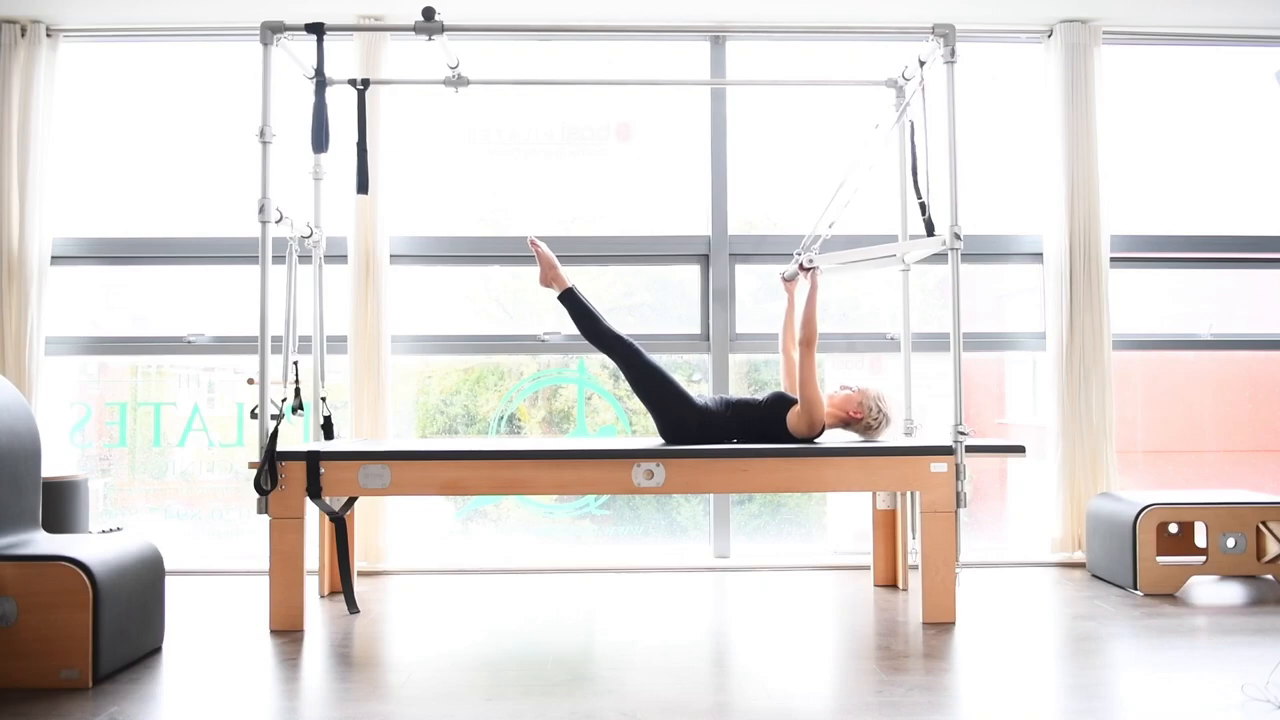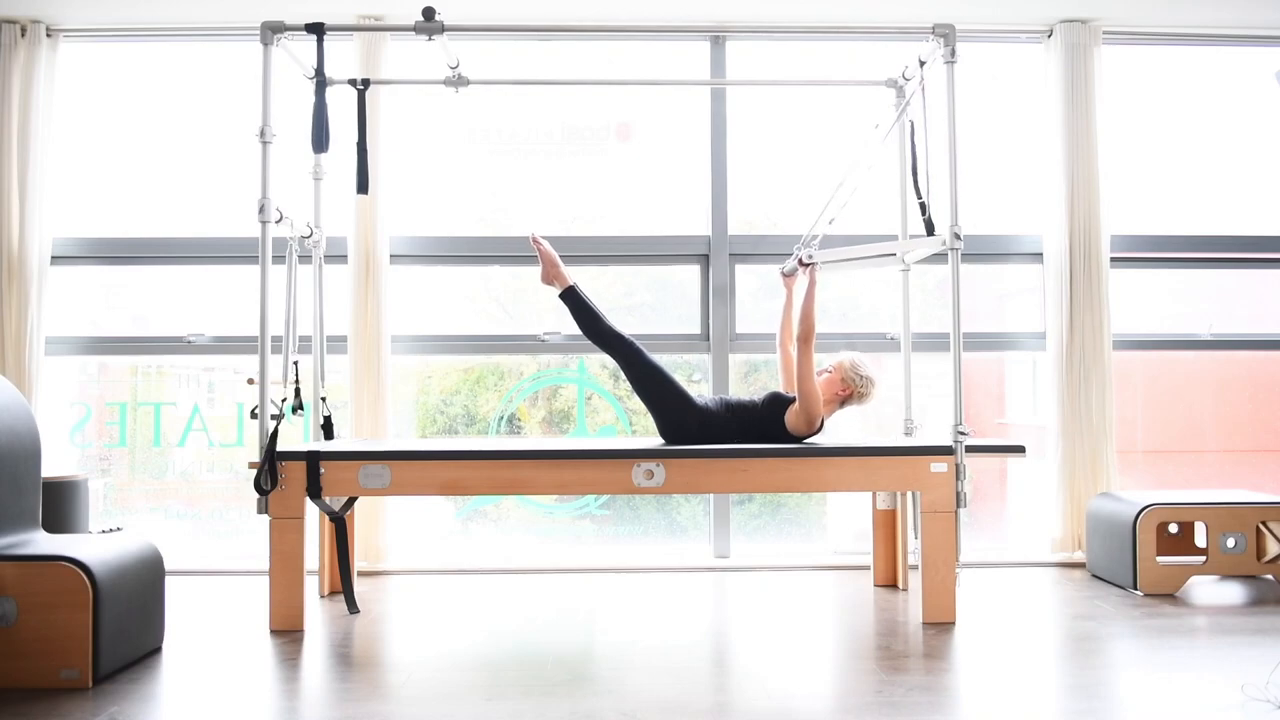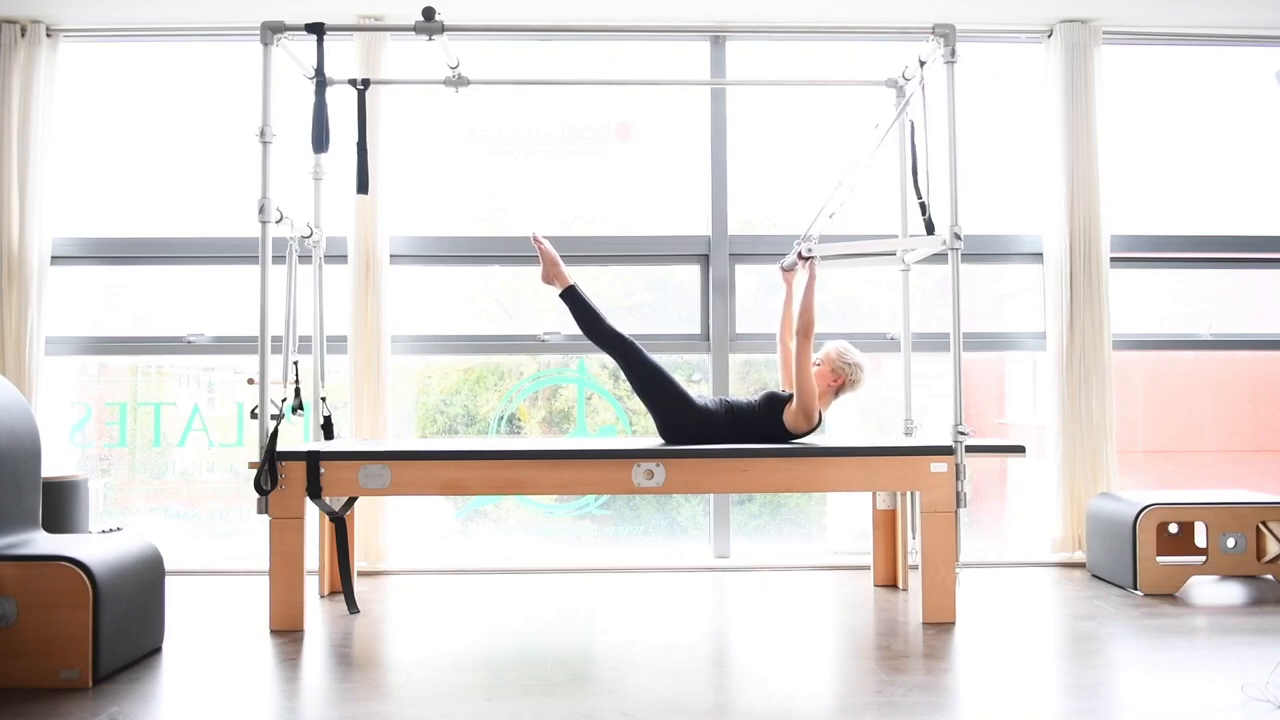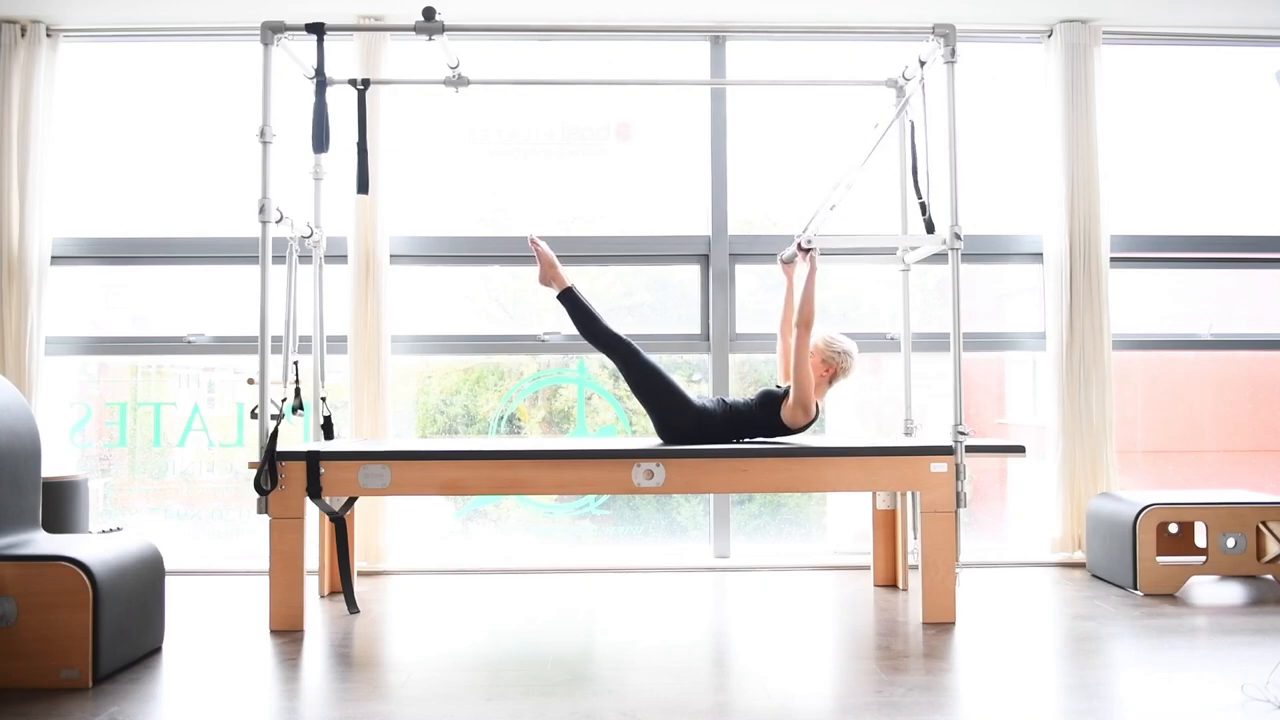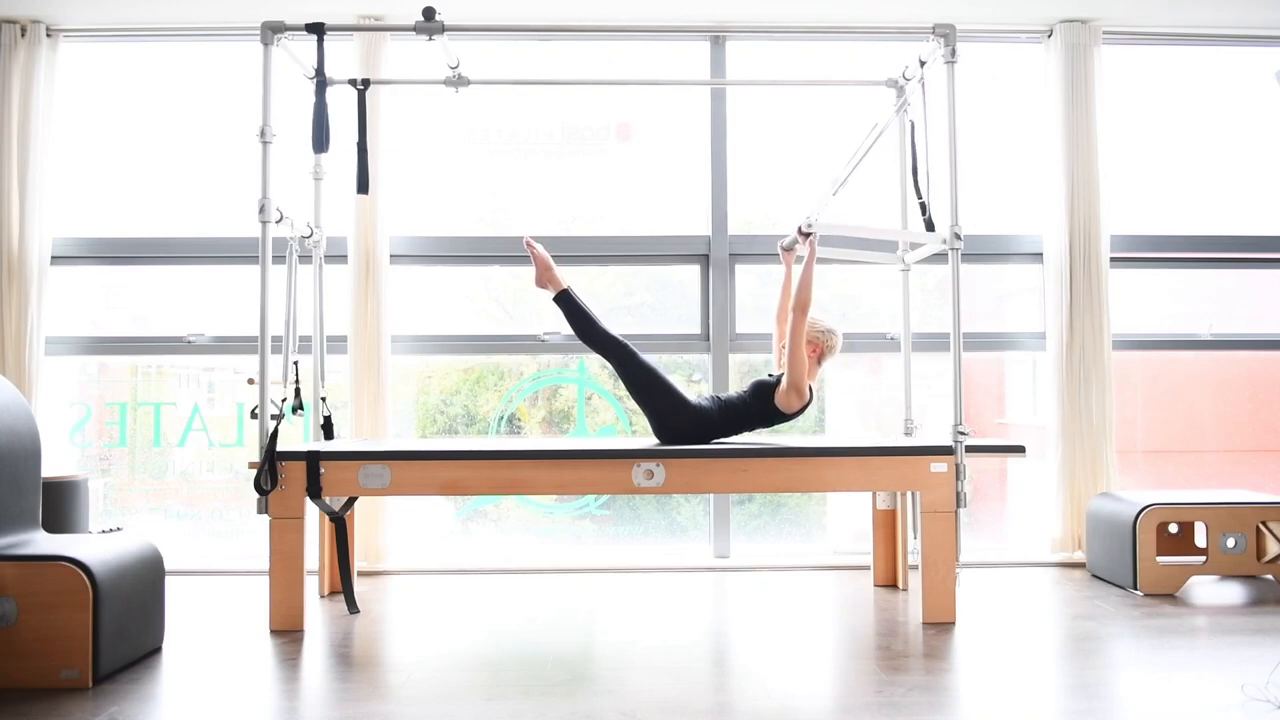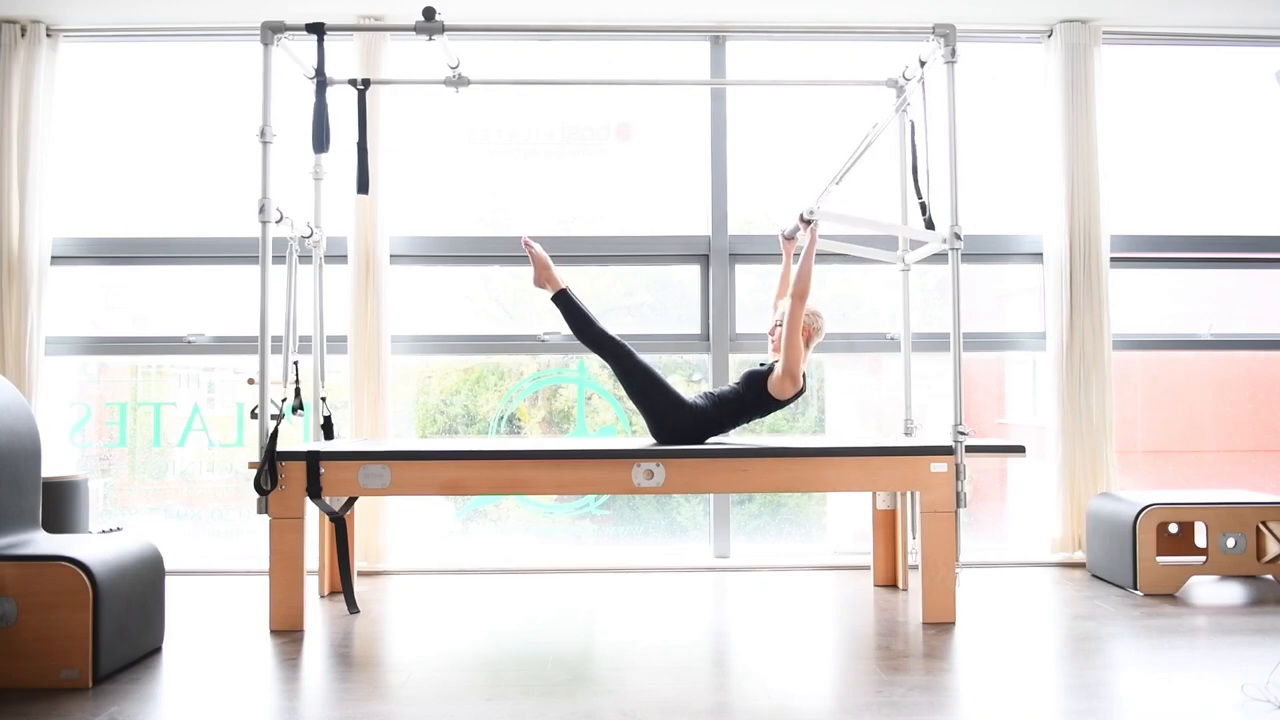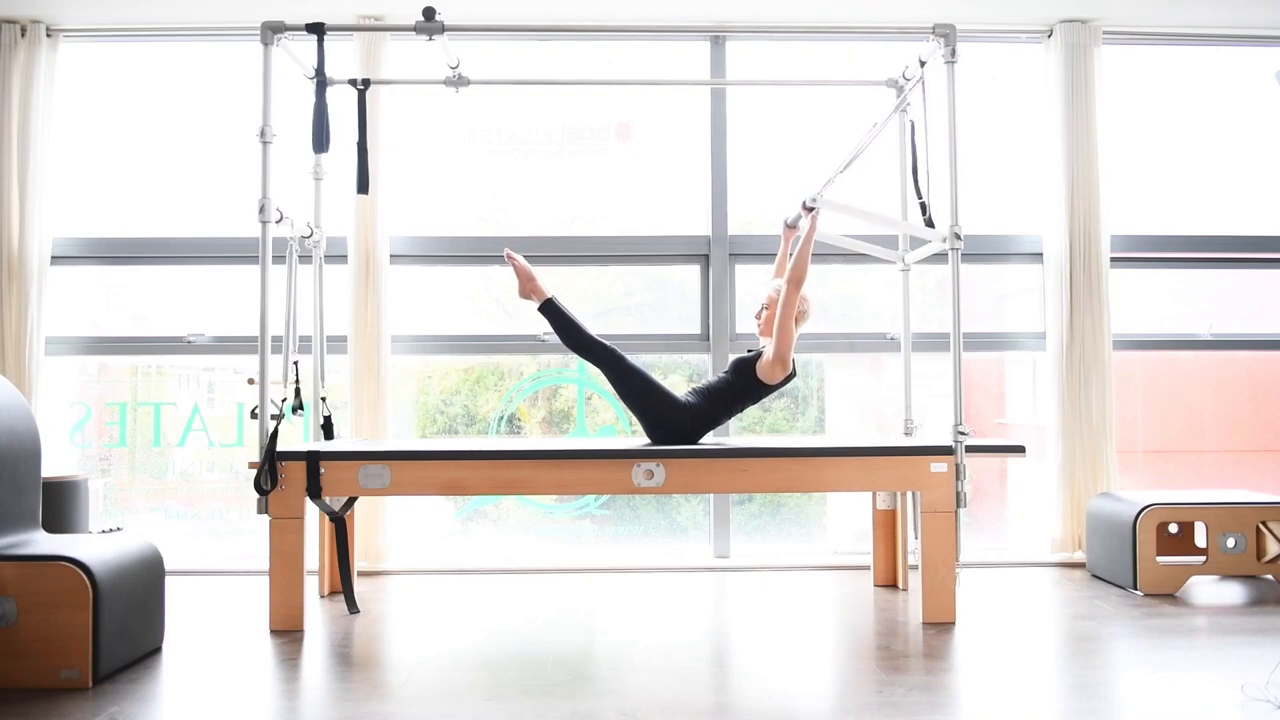
dt=0.7s
person 1, frame 1
left shoulder: (811, 422)
right shoulder: (805, 415)
left elbow: (806, 345)
right elbow: (789, 348)
left wrist: (813, 288)
right wrist: (791, 295)
left hip: (695, 425)
right hip: (698, 420)
left knee: (622, 346)
right knee: (620, 345)
left ankle: (560, 281)
person 1, frame 2
left shoulder: (809, 416)
right shoulder: (798, 409)
left elbow: (804, 341)
right elbow: (786, 344)
left wrist: (812, 284)
right wrist: (789, 291)
left hip: (694, 425)
right hip: (694, 422)
left knee: (623, 346)
right knee: (621, 346)
left ankle: (562, 280)
person 1, frame 3
left shoulder: (806, 413)
right shoulder: (796, 405)
left elbow: (802, 336)
right elbow: (786, 340)
left wrist: (811, 279)
right wrist: (789, 286)
left hip: (693, 424)
right hip: (697, 420)
left knee: (624, 345)
left ankle: (562, 279)
person 1, frame 4
left shoulder: (803, 407)
right shoulder: (793, 397)
left elbow: (802, 329)
right elbow: (787, 334)
left wrist: (811, 272)
right wrist: (790, 279)
left hip: (692, 425)
right hip: (693, 423)
left knee: (622, 348)
left ankle: (559, 281)
person 1, frame 5
left shoulder: (796, 391)
right shoulder: (785, 385)
left elbow: (799, 313)
right elbow: (782, 320)
left wrist: (810, 257)
right wrist: (788, 266)
left hip: (689, 424)
right hip: (691, 424)
left knee: (619, 350)
left ankle: (556, 283)
person 1, frame 6
left shoulder: (790, 377)
right shoulder: (779, 370)
left elbow: (798, 300)
right elbow: (782, 305)
left wrist: (810, 243)
right wrist: (787, 254)
left hip: (684, 424)
right hip: (685, 425)
left knee: (617, 350)
left ankle: (555, 283)
person 1, frame 7
left shoulder: (778, 361)
right shoulder: (767, 356)
left elbow: (792, 287)
right elbow: (779, 289)
left wrist: (810, 230)
right wrist: (786, 240)
left hip: (679, 424)
right hip: (680, 424)
left knee: (606, 353)
left ankle: (538, 292)
